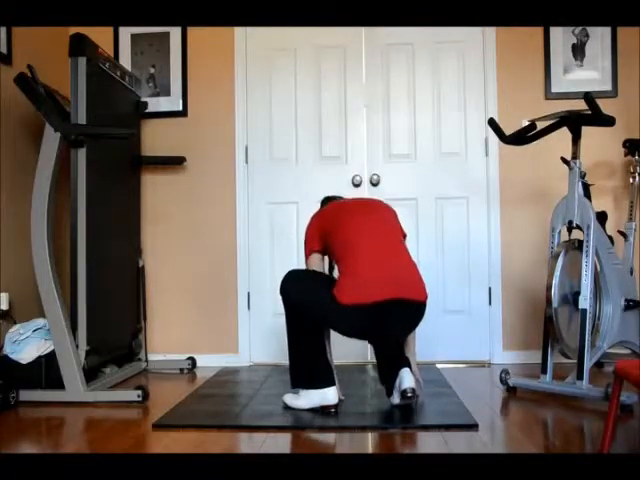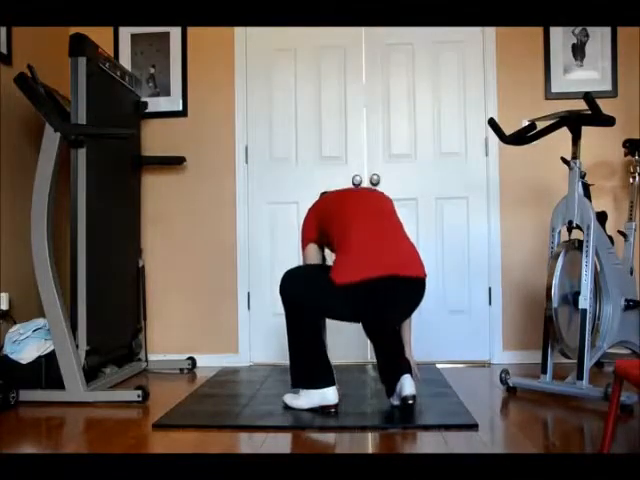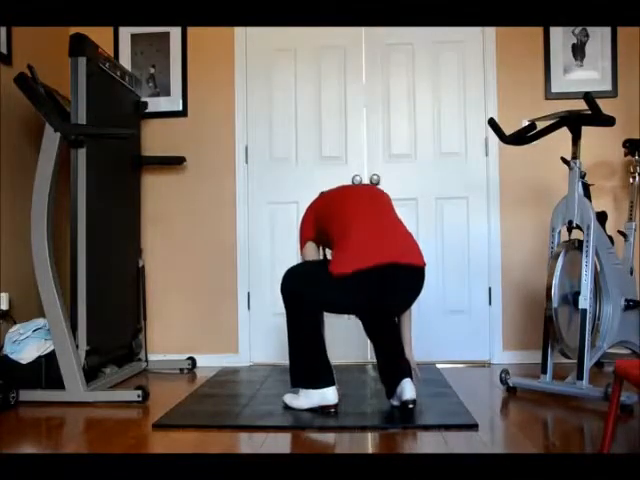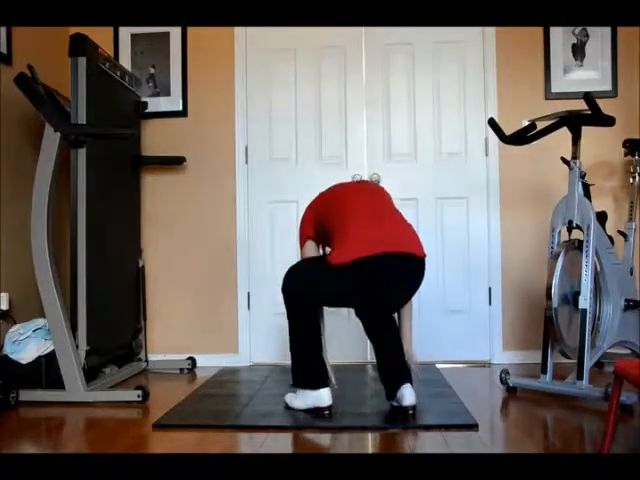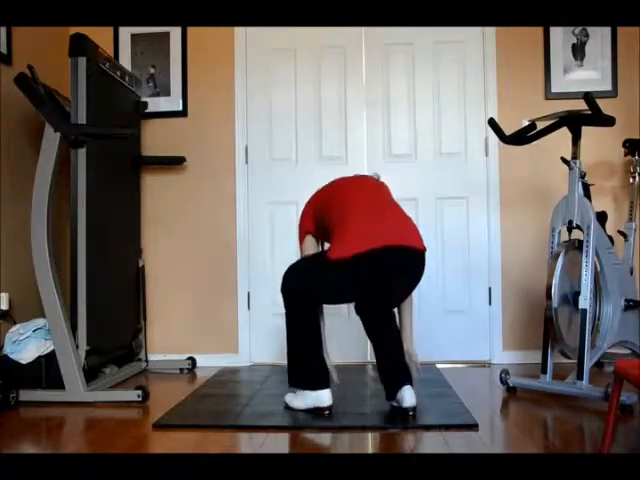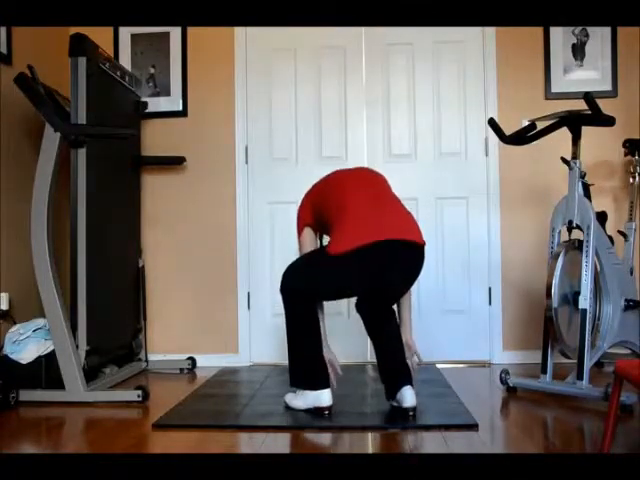
dt=0.2s
person 1, frame 1
left shoulder: (320, 219)
right shoulder: (384, 209)
left elbow: (318, 288)
left wrist: (326, 363)
right wrist: (409, 355)
left hip: (360, 306)
right hip: (414, 306)
left knee: (294, 286)
left ankle: (319, 388)
right ankle: (399, 375)
person 1, frame 2
left shoulder: (317, 210)
right shoulder: (380, 198)
left elbow: (314, 283)
left wrist: (321, 357)
right wrist: (406, 347)
left hip: (359, 285)
right hip: (413, 283)
left knee: (293, 285)
left ankle: (319, 388)
right ankle: (400, 379)
person 1, frame 3
left shoulder: (315, 210)
right shoulder: (377, 194)
left elbow: (313, 282)
left wrist: (319, 356)
right wrist: (406, 344)
left hip: (359, 274)
right hip: (412, 272)
left knee: (293, 285)
right knee: (377, 309)
left ankle: (319, 388)
right ankle: (401, 383)
person 1, frame 4
left shoulder: (315, 210)
right shoulder: (377, 192)
left elbow: (313, 281)
left wrist: (319, 352)
right wrist: (405, 342)
left hip: (359, 263)
right hip: (412, 262)
left knee: (295, 285)
right knee: (376, 309)
left ankle: (315, 389)
right ankle: (401, 387)
person 1, frame 5
left shoulder: (314, 206)
right shoulder: (376, 186)
left elbow: (313, 279)
left wrist: (320, 351)
right wrist: (406, 338)
left hip: (358, 258)
right hip: (412, 256)
left knee: (294, 286)
right knee: (376, 307)
left ankle: (314, 389)
right ankle: (401, 388)
person 1, frame 6
left shoulder: (313, 199)
right shoulder: (374, 179)
left elbow: (313, 276)
left wrist: (323, 346)
right wrist: (405, 331)
left hip: (359, 251)
right hip: (412, 250)
left knee: (294, 285)
right knee: (376, 305)
left ankle: (315, 390)
right ankle: (402, 388)
